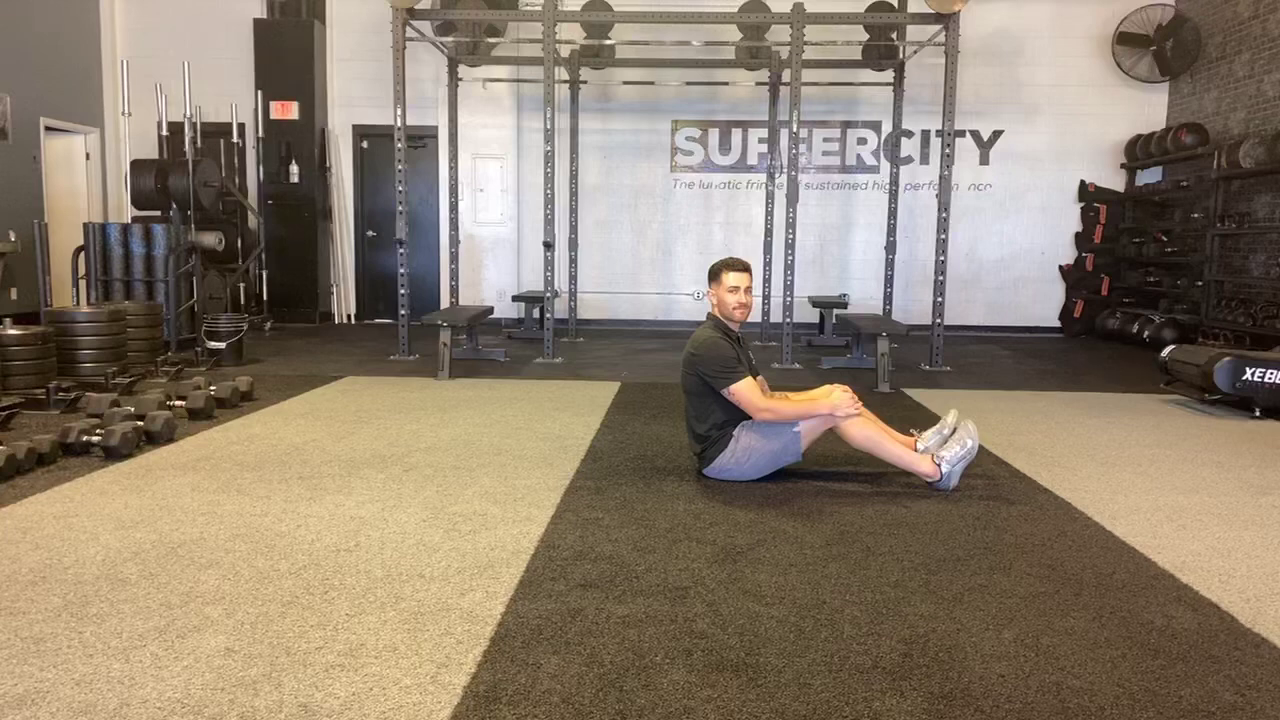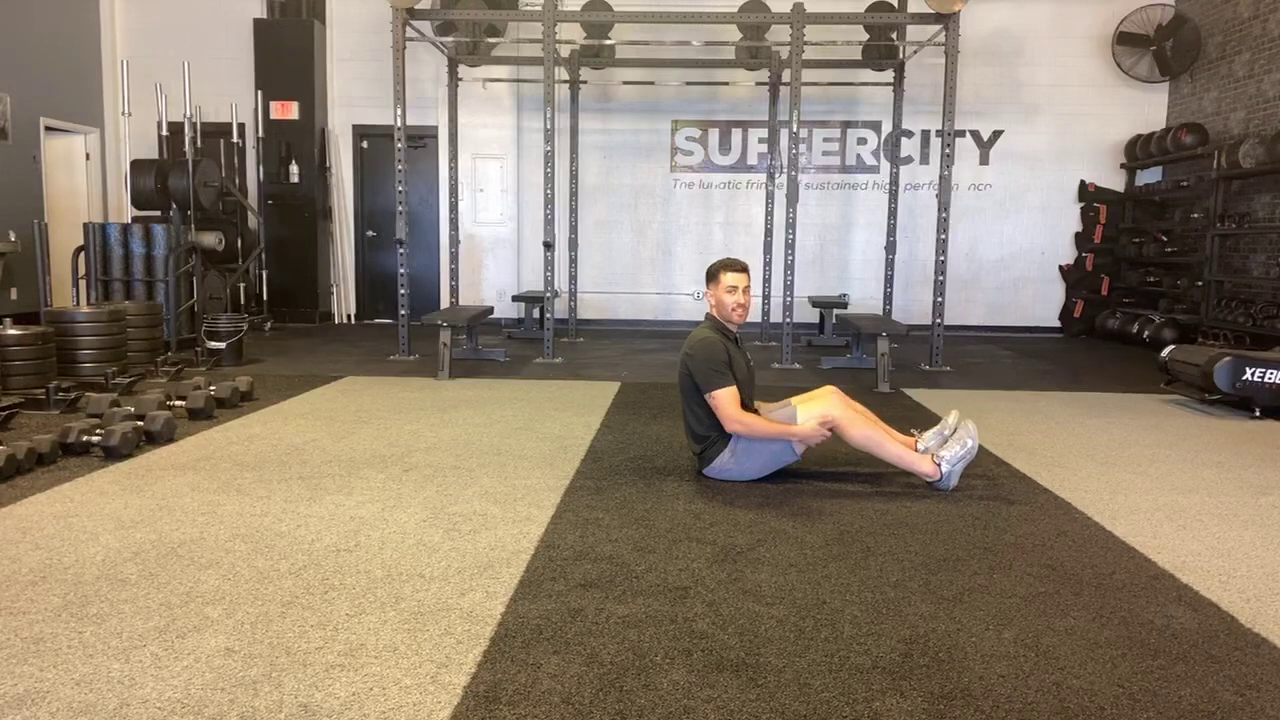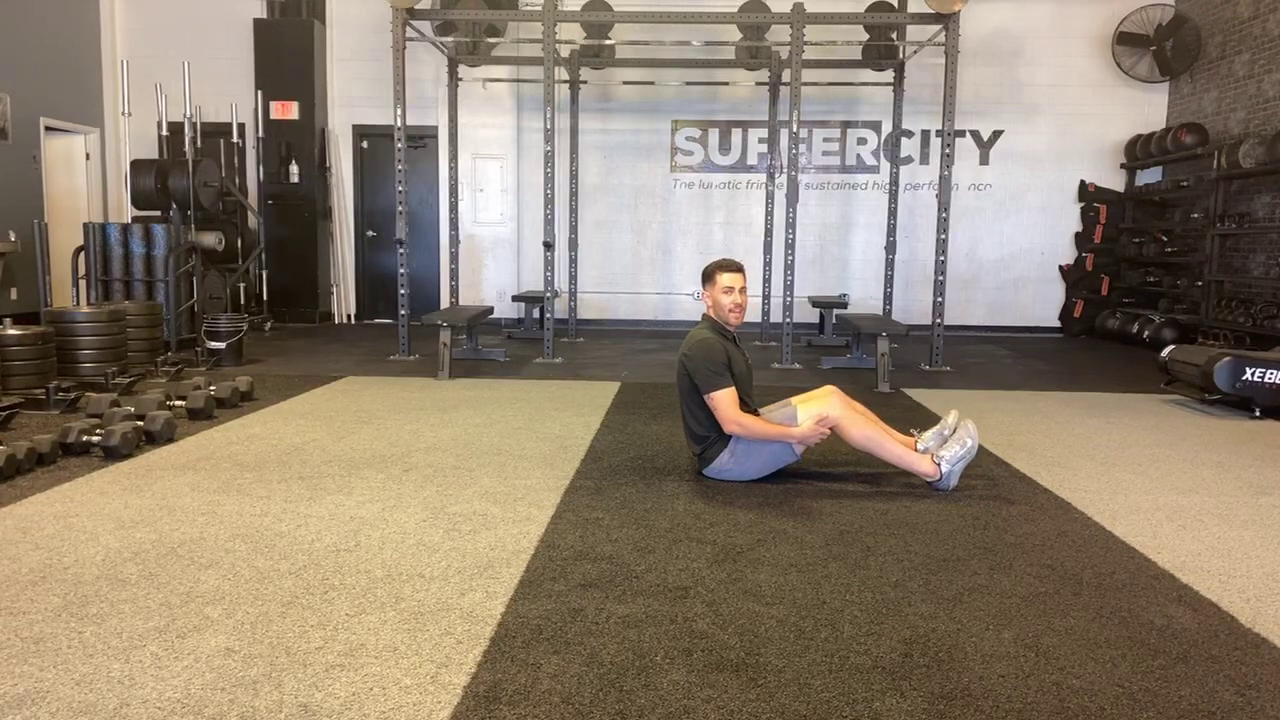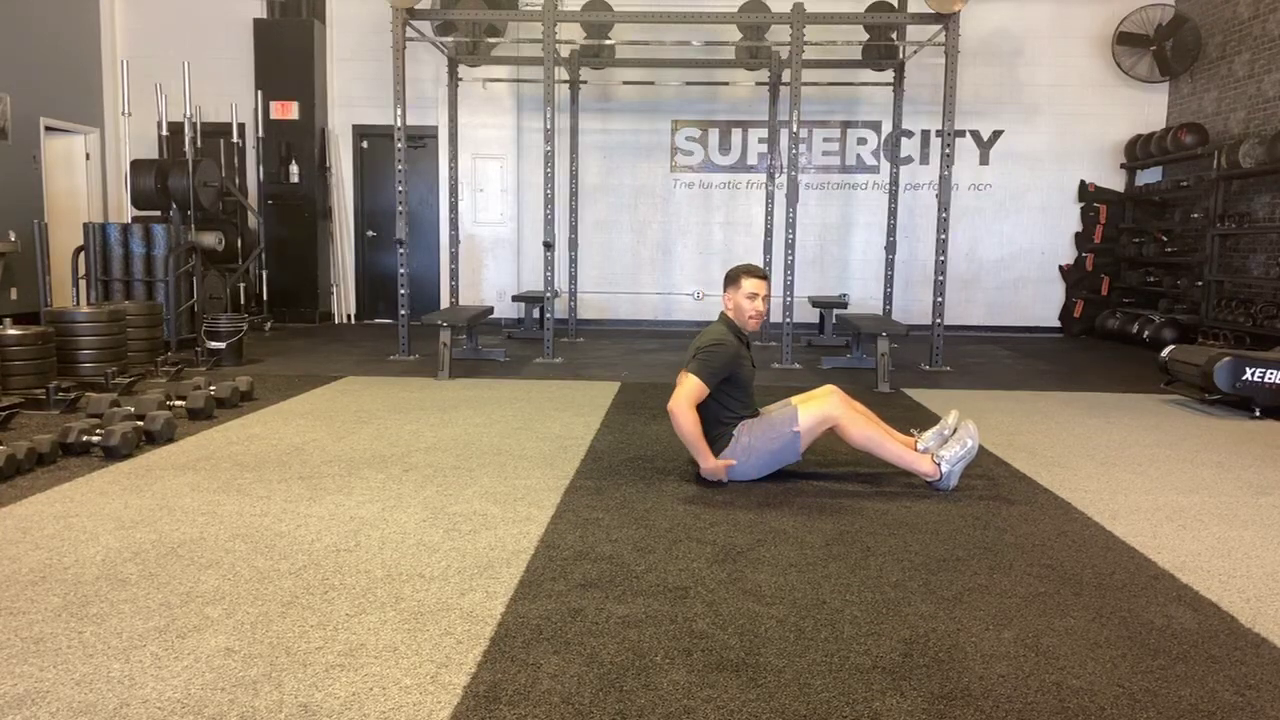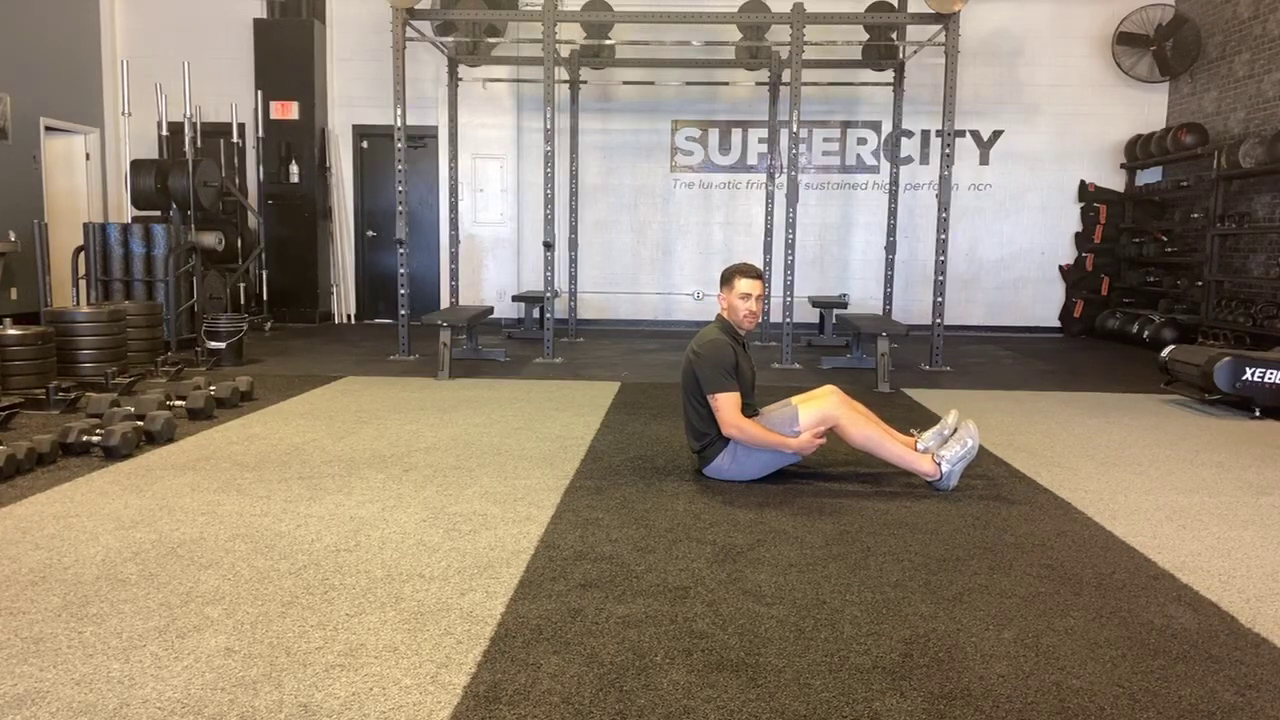
dt=1s
person 1, frame 1
left shoulder: (730, 338)
right shoulder: (710, 345)
left elbow: (765, 396)
right elbow: (761, 409)
left wrist: (827, 397)
right wrist: (826, 405)
left hip: (737, 438)
right hip: (725, 453)
left knee: (832, 395)
right knee: (832, 411)
left ankle: (915, 445)
right ankle: (933, 469)
person 1, frame 2
left shoulder: (726, 338)
right shoulder: (707, 345)
right elbow: (733, 421)
left wrist: (807, 405)
right wrist: (799, 433)
left hip: (735, 443)
right hip: (724, 454)
left knee: (829, 394)
right knee: (831, 408)
left ankle: (915, 445)
right ankle: (932, 469)
person 1, frame 3
left shoulder: (722, 338)
right shoulder: (706, 346)
right elbow: (732, 423)
left wrist: (796, 425)
right wrist: (797, 434)
left hip: (737, 441)
right hip: (726, 454)
left knee: (830, 394)
right knee: (831, 408)
left ankle: (915, 445)
right ankle: (932, 469)
person 1, frame 4
left shoulder: (727, 336)
right shoulder: (722, 345)
left elbow: (684, 380)
right elbow: (679, 405)
right wrist: (707, 461)
left hip: (738, 432)
right hip: (730, 451)
left knee: (830, 393)
right knee: (832, 407)
left ankle: (914, 446)
right ankle: (932, 469)
person 1, frame 5
left shoulder: (730, 339)
right shoulder: (716, 347)
right elbow: (731, 426)
left wrist: (798, 431)
right wrist: (793, 445)
left hip: (737, 440)
right hip: (726, 454)
left knee: (830, 394)
right knee: (833, 407)
left ankle: (916, 445)
right ankle: (932, 468)
